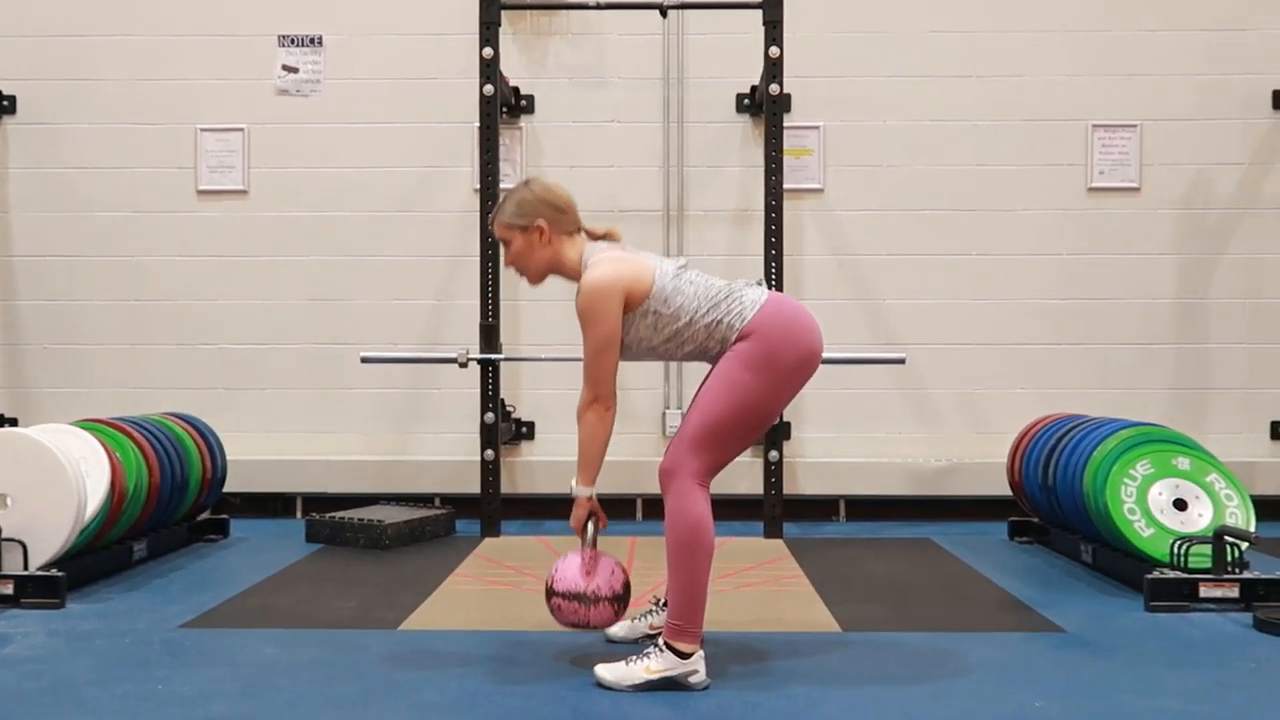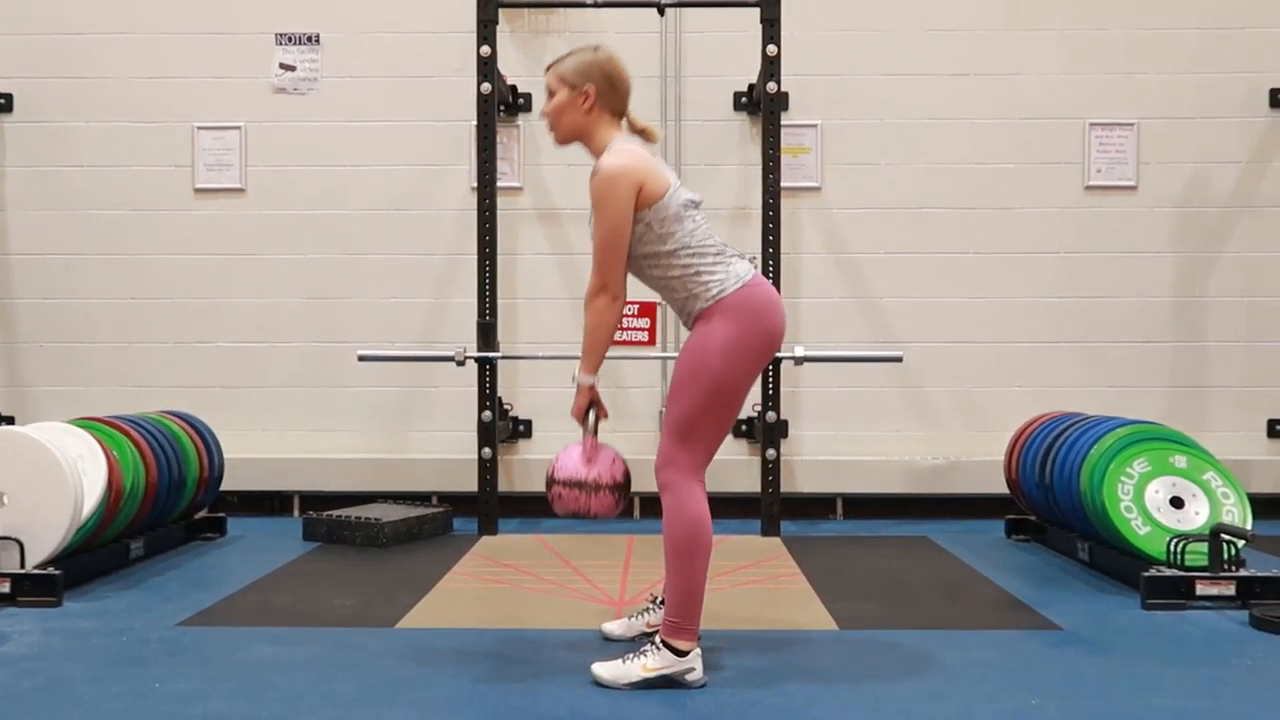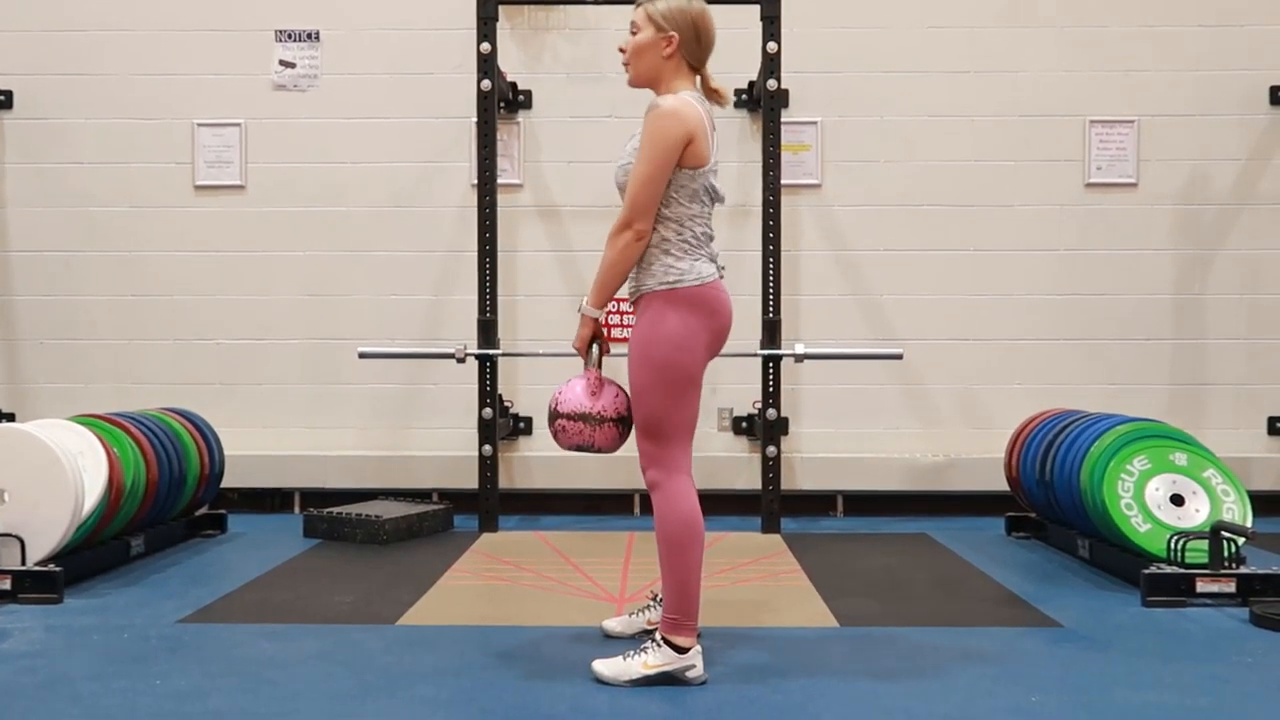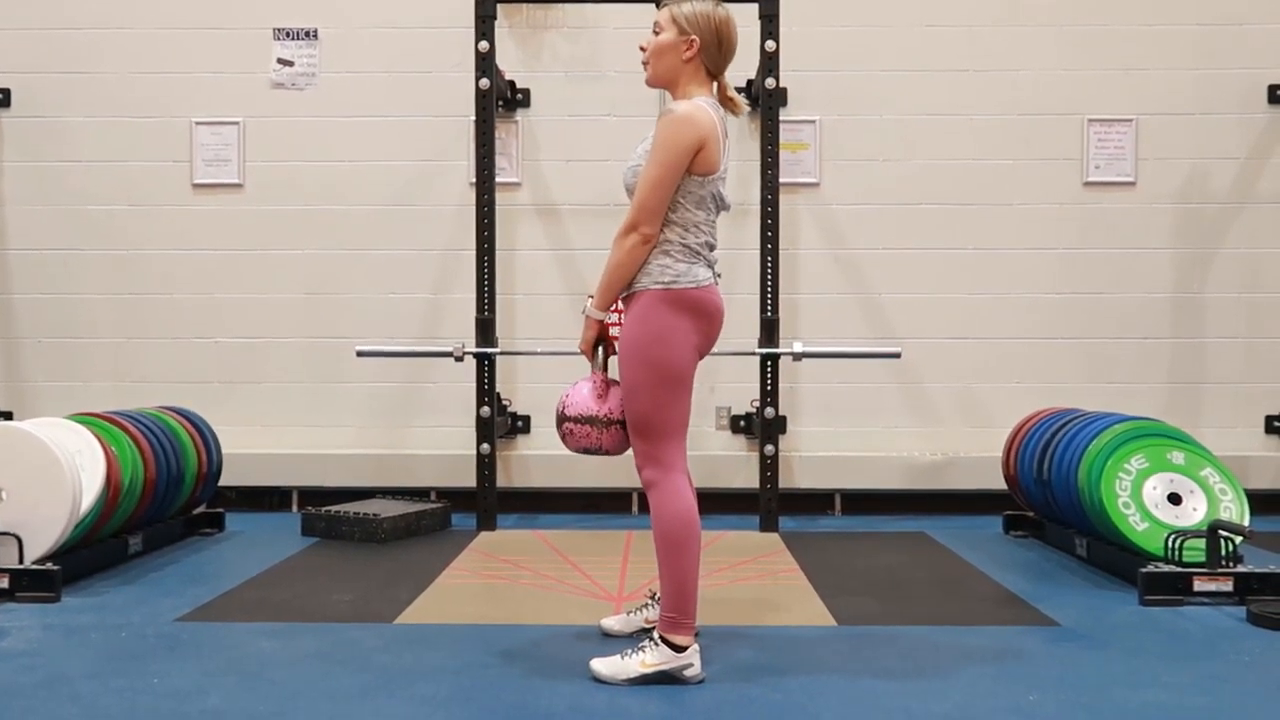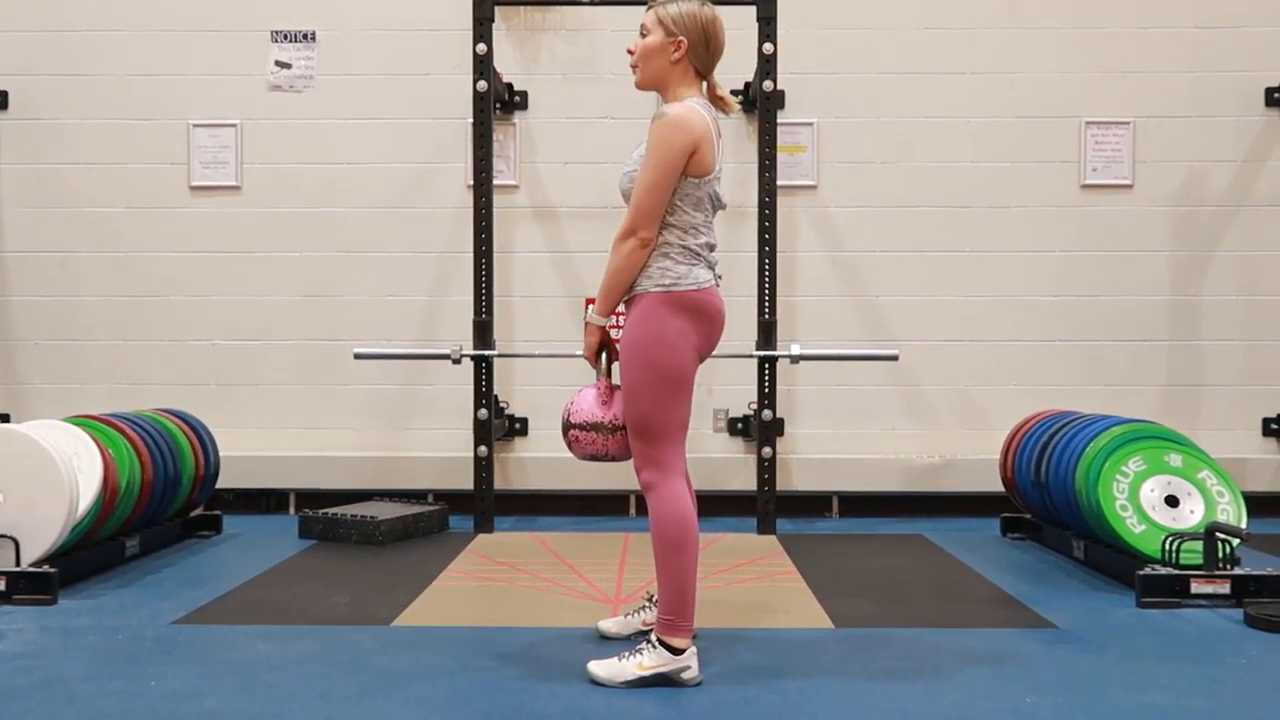
dt=0.3s
person 1, frame 1
left shoulder: (599, 281)
right shoulder: (602, 263)
left elbow: (598, 403)
right elbow: (598, 397)
left wrist: (583, 494)
right wrist: (587, 491)
left hip: (776, 341)
right hip: (772, 335)
left knee: (683, 476)
right knee: (682, 472)
left ankle: (681, 653)
right ankle: (677, 610)
person 1, frame 2
left shoulder: (615, 168)
right shoulder: (624, 158)
left elbow: (605, 291)
right elbow: (609, 287)
left wrist: (585, 380)
right wrist: (590, 378)
left hip: (736, 315)
right hip: (739, 310)
left knee: (677, 472)
right knee: (680, 466)
left ankle: (678, 649)
right ankle: (673, 606)
person 1, frame 3
left shoulder: (671, 110)
right shoulder: (685, 112)
left elbow: (633, 229)
left wrist: (591, 311)
right wrist: (606, 308)
left hip: (674, 306)
right hip: (687, 300)
left knee: (666, 471)
right knee: (666, 466)
left ankle: (679, 647)
right ankle: (674, 605)
person 1, frame 4
left shoulder: (685, 116)
right shoulder: (701, 117)
left elbow: (640, 231)
left wrist: (595, 310)
right wrist: (612, 308)
left hip: (665, 304)
right hip: (681, 301)
left knee: (660, 469)
right knee: (662, 464)
left ankle: (677, 644)
right ankle: (671, 604)
person 1, frame 5
left shoulder: (677, 119)
right shoulder: (693, 117)
left elbow: (638, 236)
left wrist: (597, 320)
right wrist: (613, 316)
left hip: (668, 307)
right hip: (683, 303)
left knee: (659, 471)
right knee: (662, 466)
left ankle: (674, 648)
right ankle: (669, 606)
